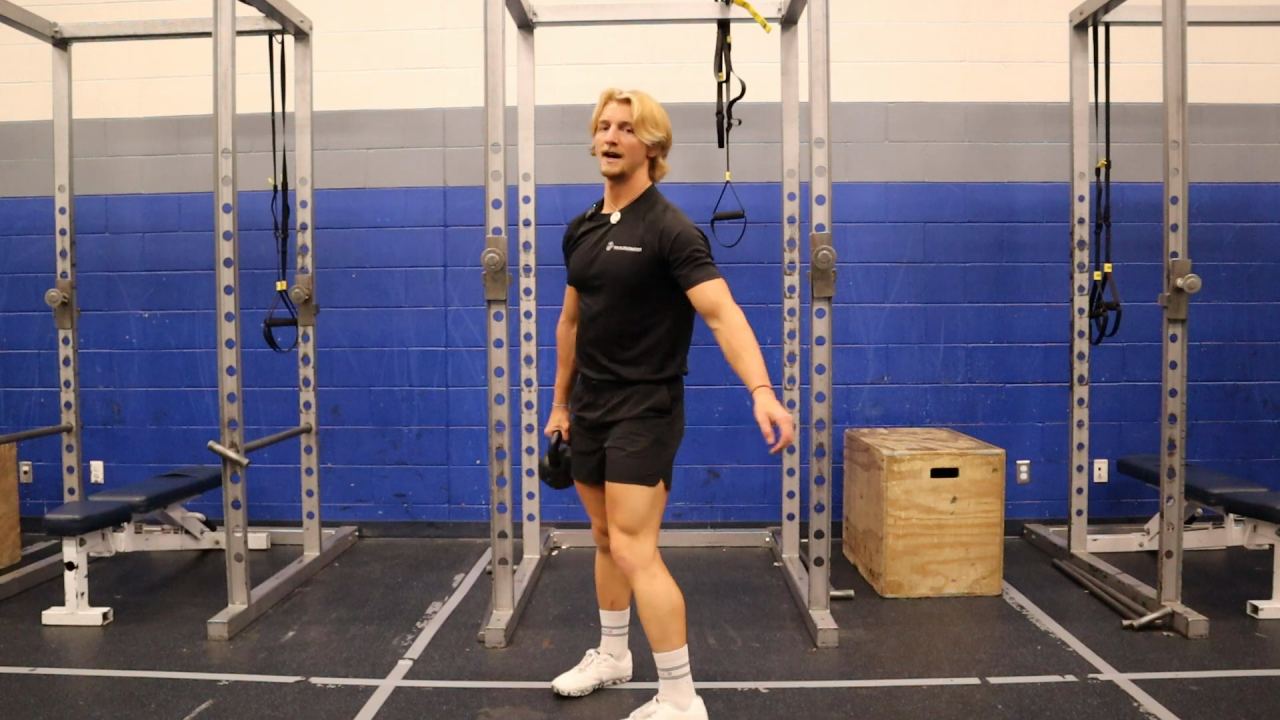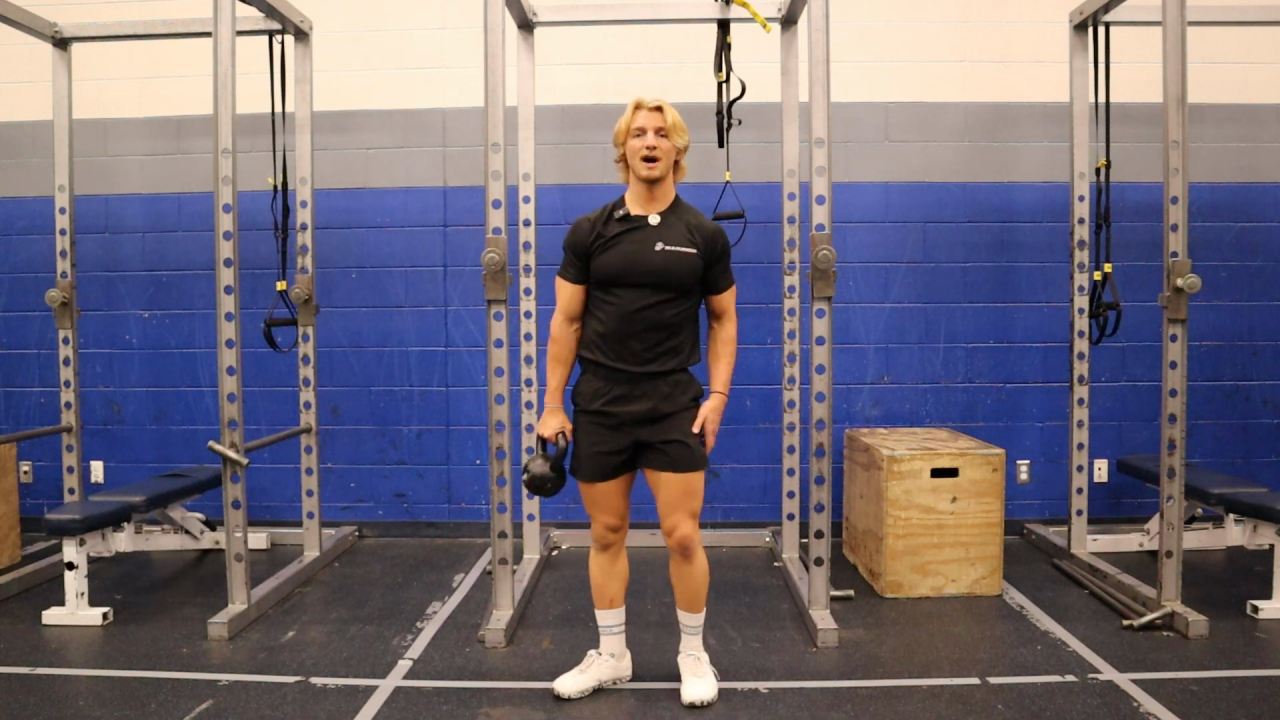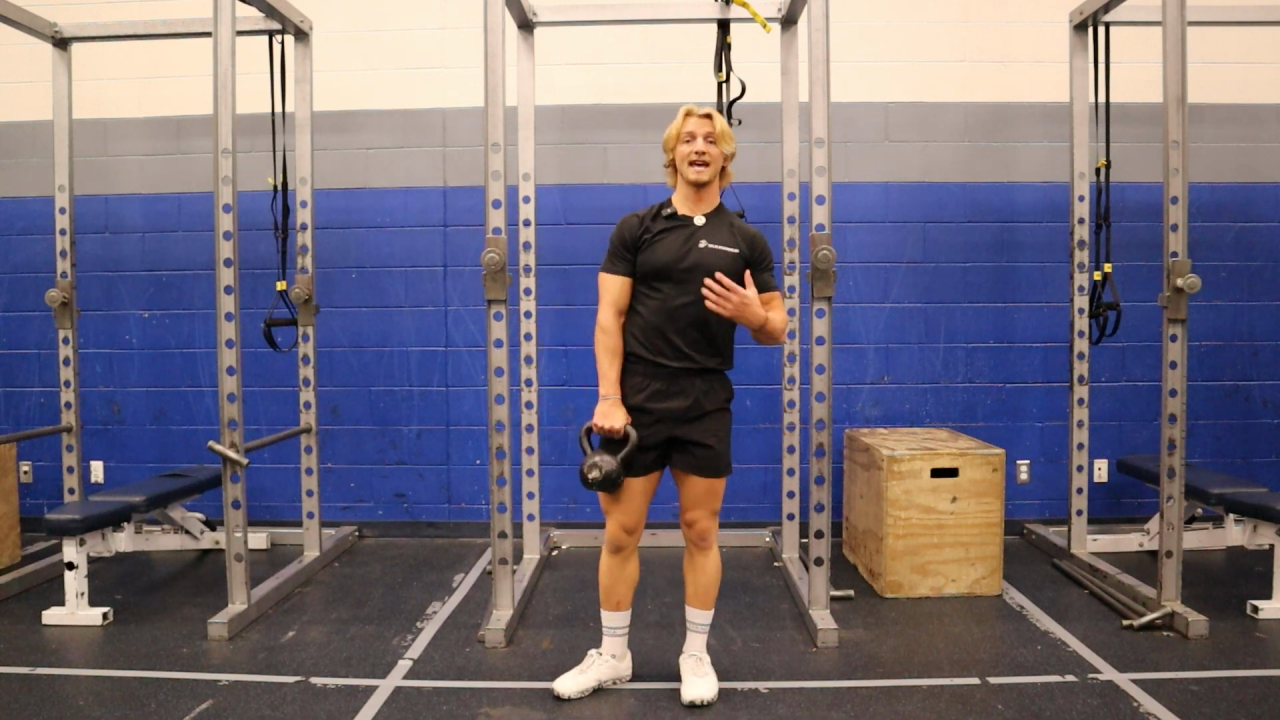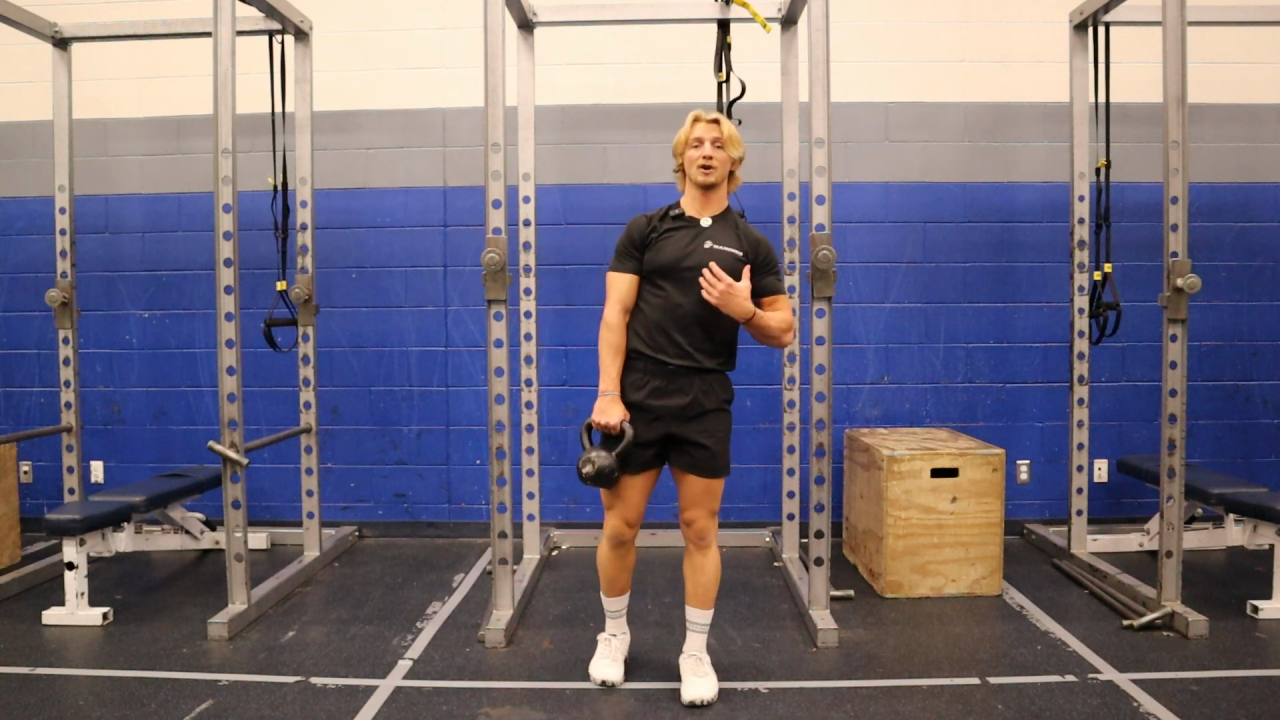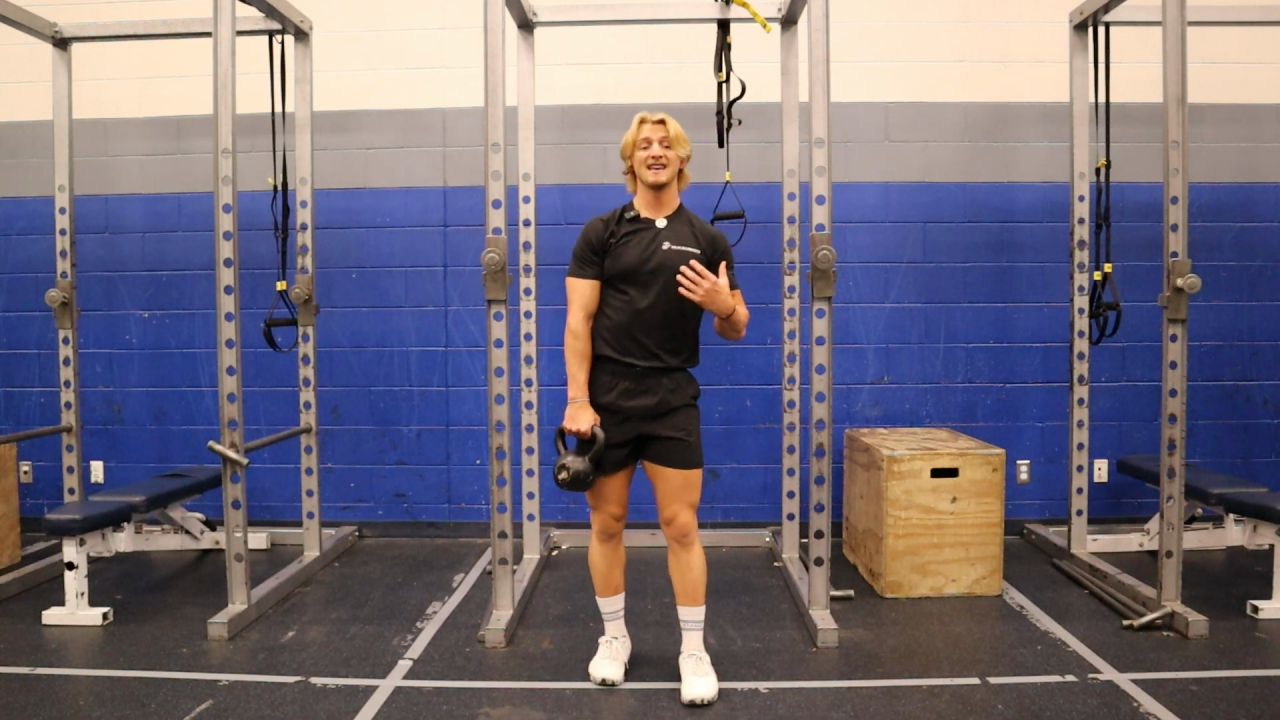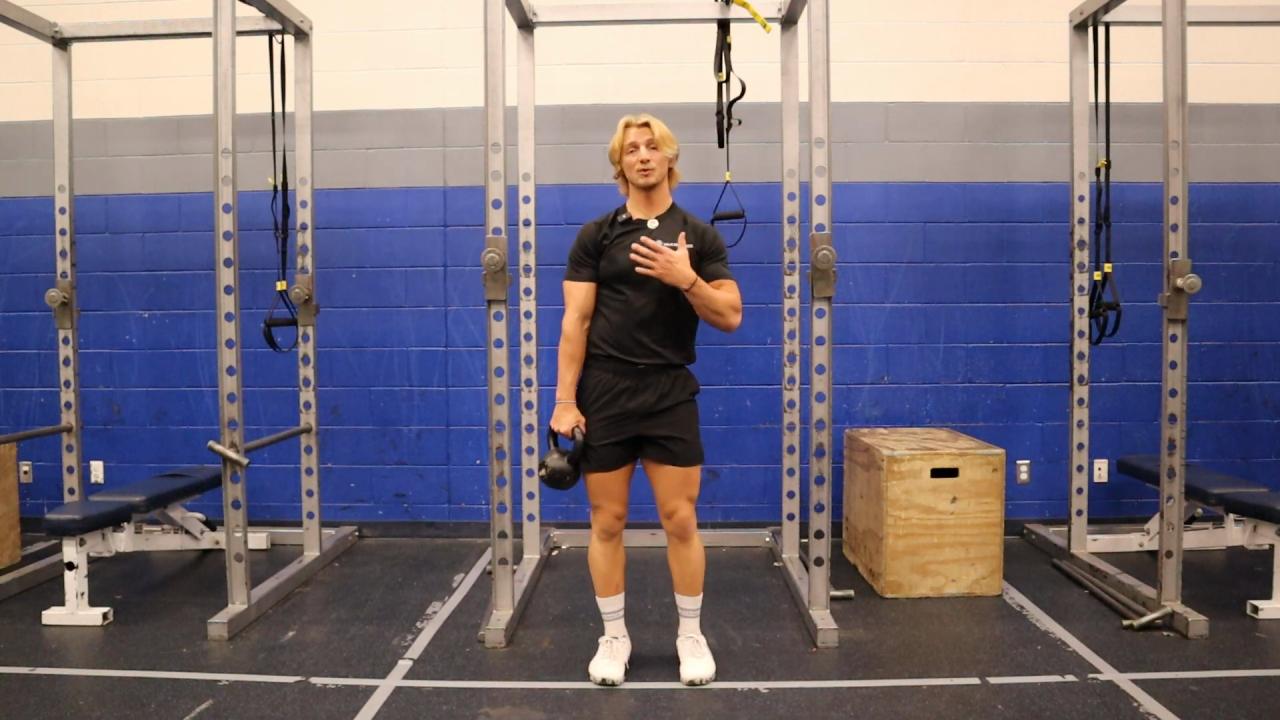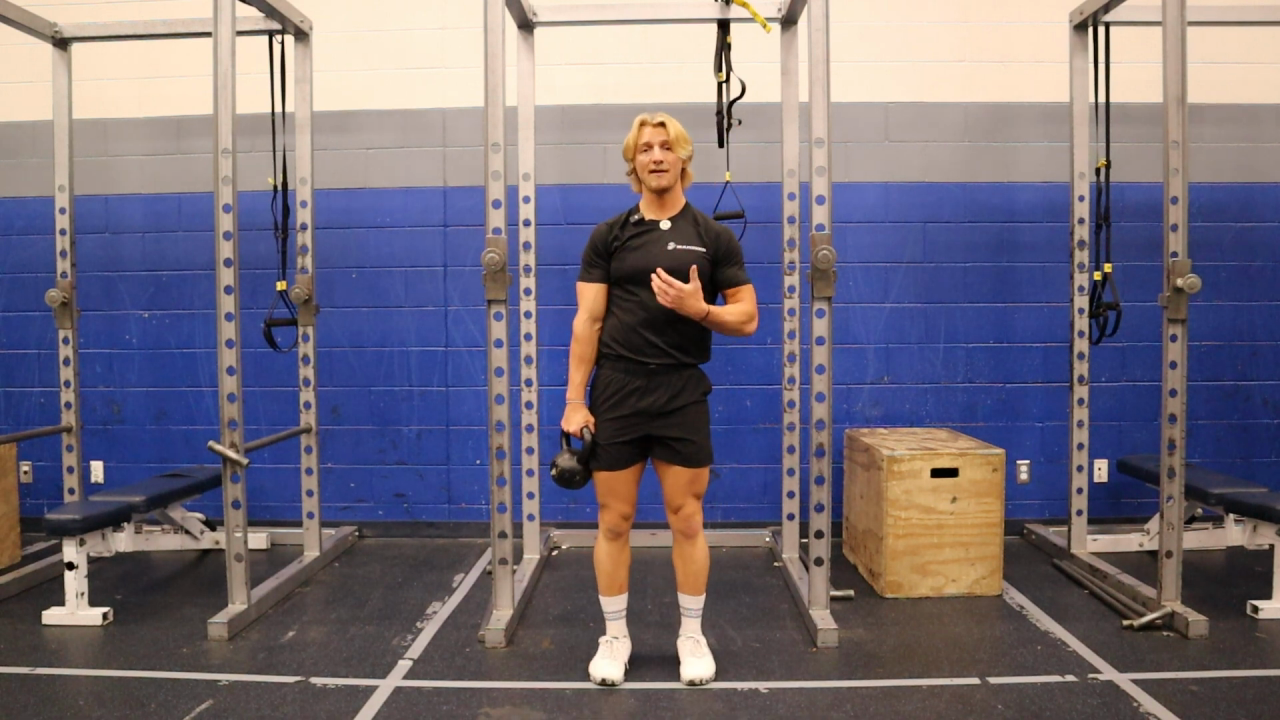
dt=0.5s
person 1, frame 1
left shoulder: (669, 230)
right shoulder: (580, 229)
left elbow: (723, 316)
left wrist: (763, 393)
right wrist: (560, 402)
left hip: (646, 411)
right hip: (590, 408)
left knee: (634, 551)
right knee: (607, 540)
right ankle: (612, 654)
person 1, frame 2
left shoulder: (704, 235)
right shoulder: (588, 231)
left elbow: (724, 321)
right elbow: (566, 321)
left wrist: (717, 396)
right wrist: (553, 404)
left hip: (672, 405)
right hip: (600, 405)
left knee: (683, 536)
right knee: (607, 534)
left ankle: (692, 652)
right ankle: (611, 655)
person 1, frame 3
left shoulder: (746, 240)
right shoulder: (635, 229)
left elbow: (777, 326)
right elbow: (610, 317)
left wrist: (750, 312)
right wrist: (608, 397)
left hip: (705, 404)
right hip: (637, 402)
left knee: (701, 532)
right knee: (621, 533)
left ankle: (695, 654)
right ankle: (612, 655)
person 1, frame 4
left shoulder: (751, 244)
right shoulder: (644, 229)
left elbow: (782, 330)
right elbow: (615, 313)
left wrist: (744, 311)
right wrist: (607, 393)
left hip: (705, 402)
right hip: (638, 396)
left knee: (700, 531)
right knee: (619, 527)
left ankle: (695, 652)
right ankle: (614, 632)
person 1, frame 5
left shoulder: (707, 239)
right shoulder: (600, 231)
left elbow: (736, 329)
right elbow: (579, 320)
left wrist: (724, 305)
right wrist: (578, 399)
left hip: (673, 397)
right hip: (608, 397)
left knee: (682, 526)
right knee: (607, 522)
left ankle: (693, 650)
right ankle: (614, 637)
person 1, frame 6
left shoulder: (699, 236)
right shoulder: (595, 235)
left elbow: (730, 317)
right elbow: (576, 321)
left wrist: (686, 280)
right wrist: (564, 400)
left hip: (672, 394)
right hip: (604, 394)
left knee: (680, 520)
right knee: (607, 522)
left ankle: (690, 634)
right ankle: (614, 637)
person 1, frame 7
left shoulder: (713, 237)
right shoulder: (608, 235)
left elbow: (747, 317)
right elbow: (587, 321)
left wrist: (698, 308)
right wrist: (574, 400)
left hip: (683, 392)
right hip: (616, 391)
left knee: (686, 519)
right knee: (613, 520)
left ankle: (692, 635)
right ankle: (614, 637)
